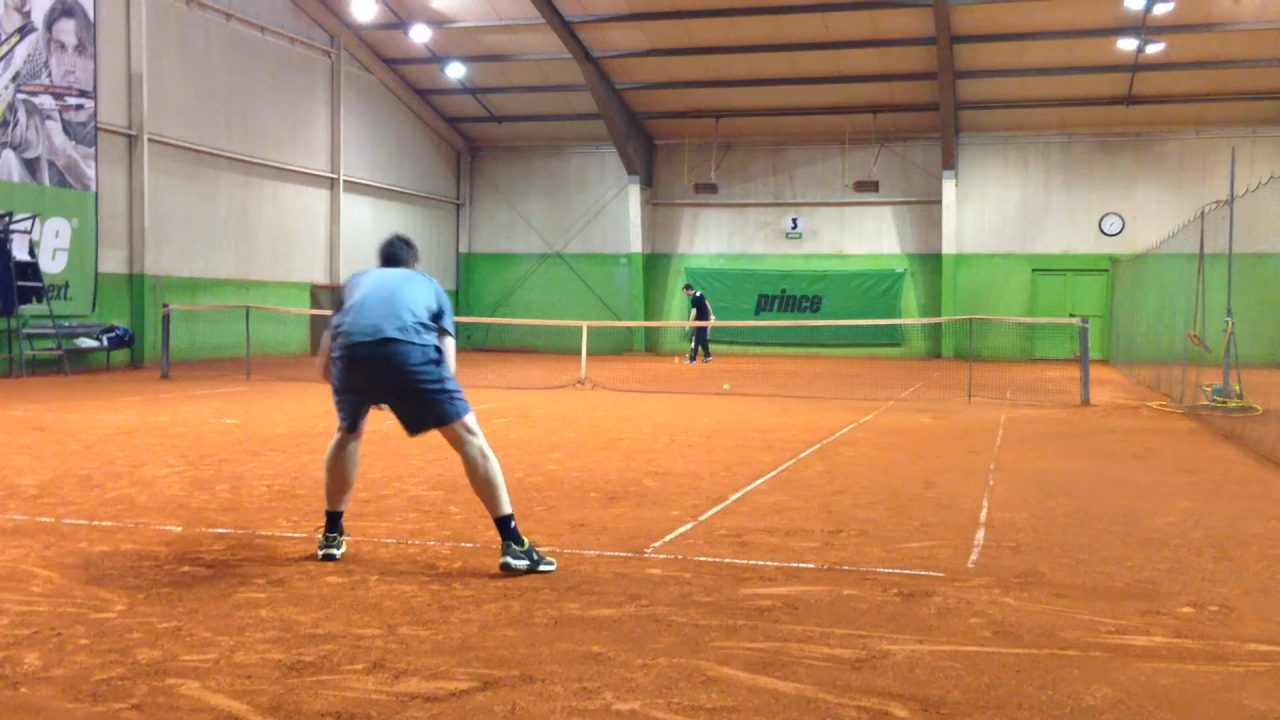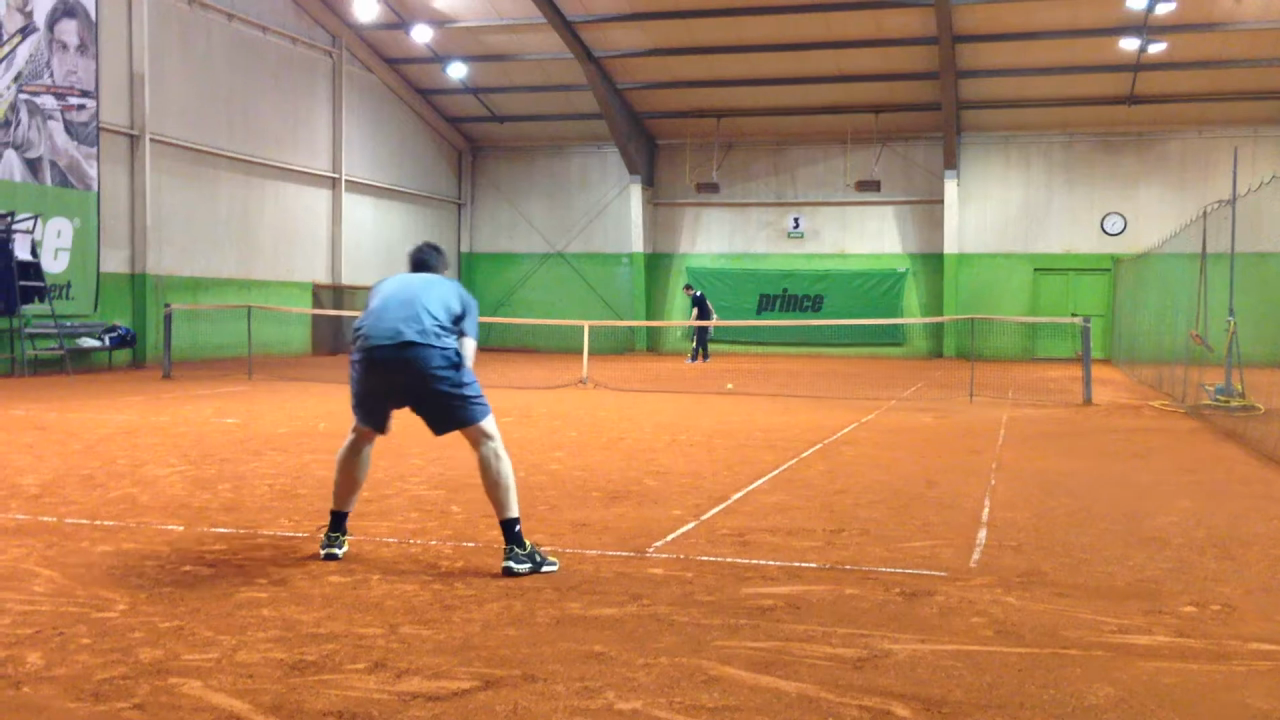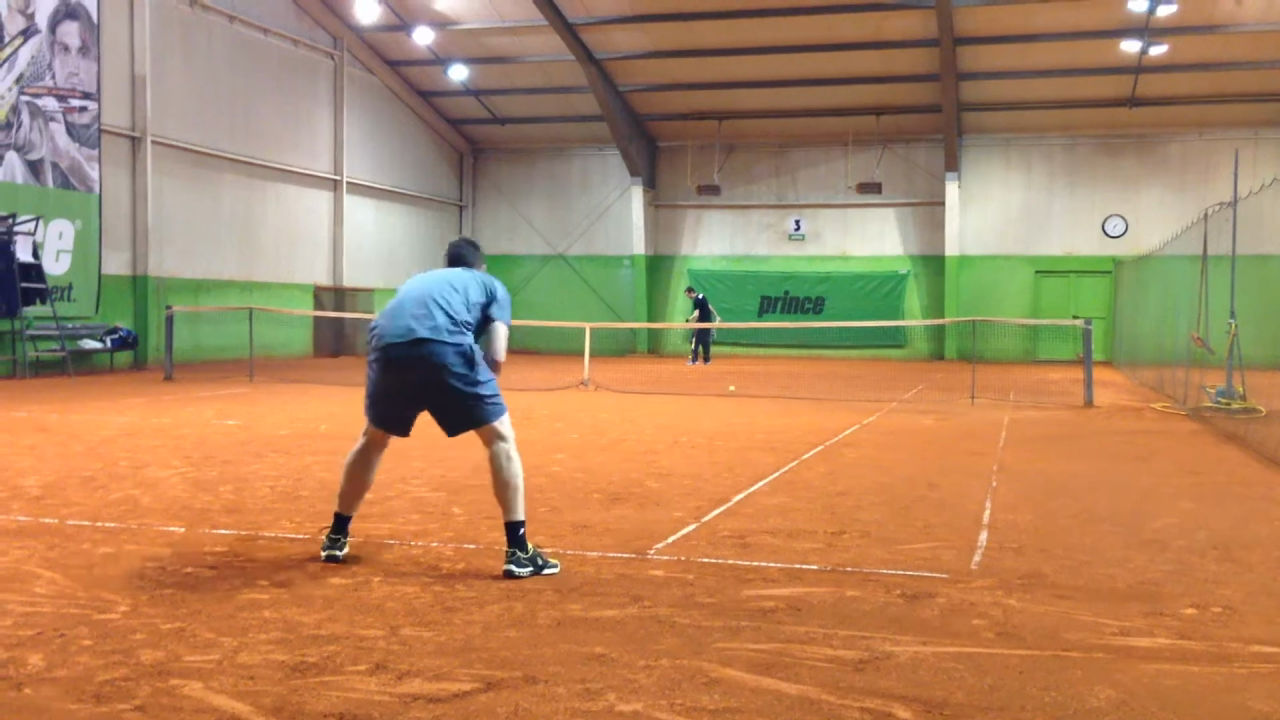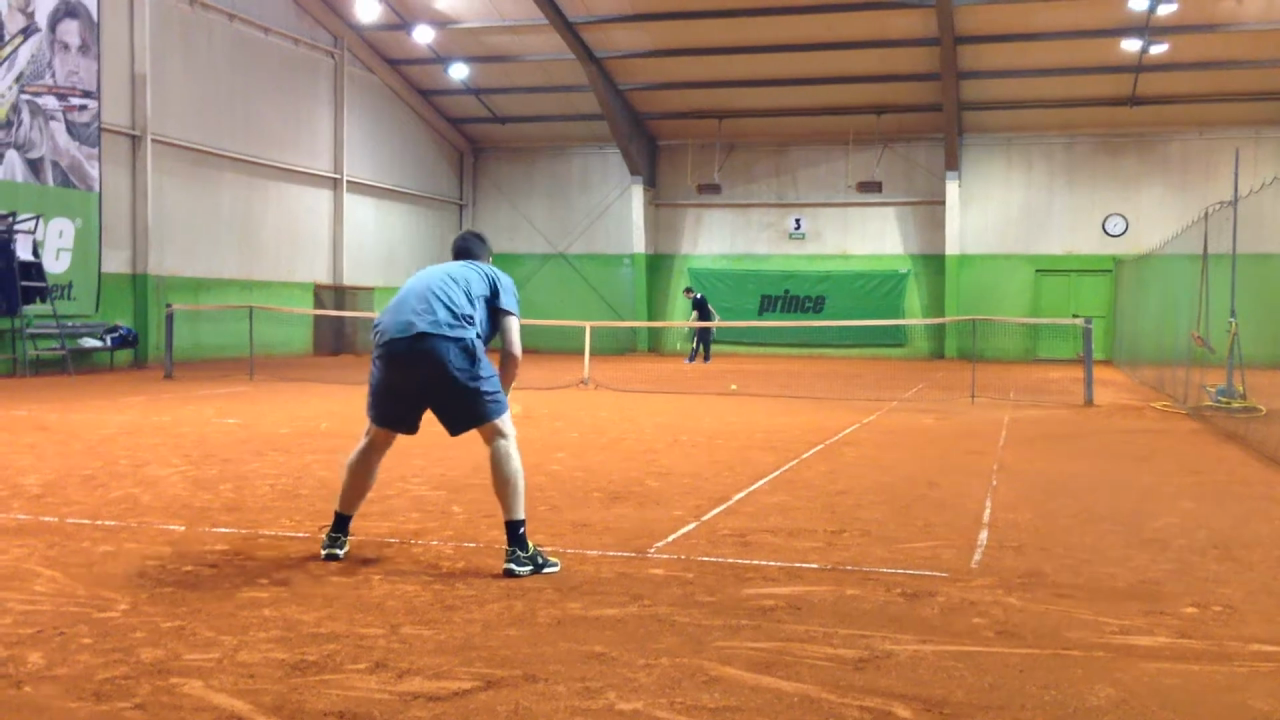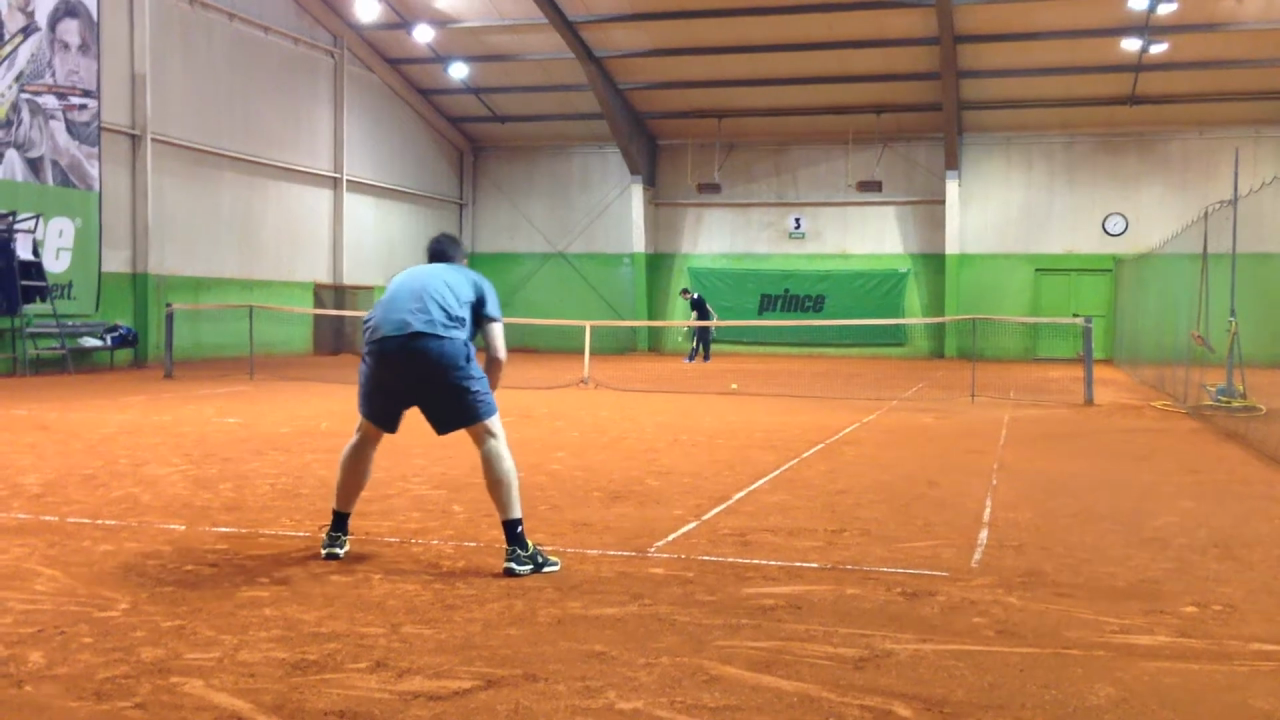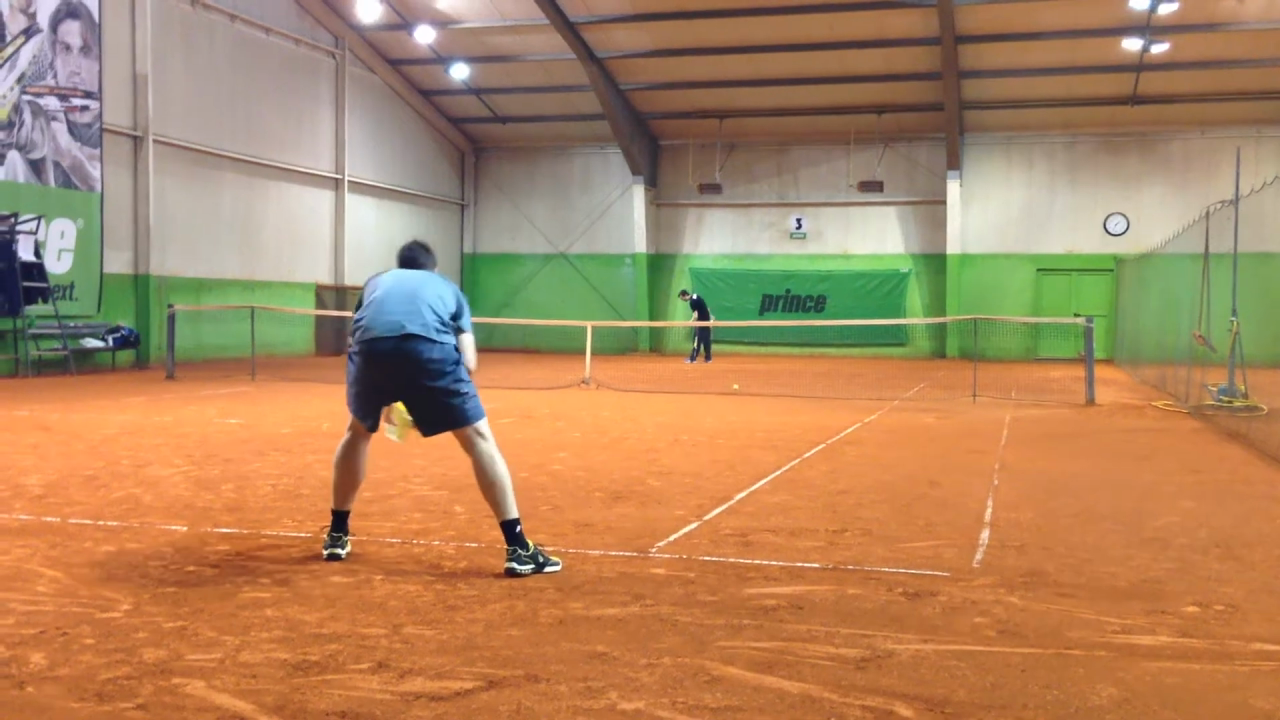
dt=0.2s
person 1, frame 1
left shoulder: (354, 282)
right shoulder: (430, 285)
left elbow: (325, 362)
right elbow: (448, 365)
left wrist: (362, 391)
right wrist: (419, 404)
left hip: (352, 349)
right hip: (411, 348)
left knee: (347, 433)
right knee: (469, 438)
left ankle: (331, 534)
right ankle: (513, 545)
person 1, frame 2
left shoulder: (383, 286)
right shoulder: (460, 293)
right elbow: (464, 364)
left wrist: (388, 397)
right wrist: (431, 403)
left hip: (371, 350)
right hip: (430, 351)
left knee: (362, 435)
right knee: (487, 439)
left ankle: (335, 534)
right ankle: (516, 548)
person 1, frame 3
left shoulder: (417, 281)
right shoulder: (492, 286)
right elbow: (496, 357)
right wrist: (469, 396)
left hip: (387, 348)
right hip: (444, 348)
left knee: (374, 439)
right knee: (500, 438)
left ankle: (336, 537)
right ankle: (518, 551)
person 1, frame 4
left shoulder: (426, 274)
right shoulder: (497, 278)
right elbow: (513, 351)
right wrist: (500, 393)
left hip: (391, 344)
right hip: (447, 343)
left knee: (376, 439)
right knee: (502, 436)
left ankle: (336, 535)
right ankle: (518, 550)
person 1, frame 5
left shoulder: (403, 276)
right shoulder: (476, 280)
right elbow: (497, 355)
right wrist: (481, 398)
left hip: (382, 341)
right hip: (440, 344)
left knee: (367, 435)
right knee: (490, 436)
left ankle: (336, 534)
right ankle: (518, 549)
person 1, frame 6
left shoulder: (376, 281)
right shoulder: (448, 289)
left elbow: (354, 342)
right elbow: (468, 363)
left wrist: (381, 398)
right wrist: (446, 405)
left hip: (371, 344)
right hip: (429, 346)
left knee: (358, 432)
right knee: (479, 439)
left ankle: (337, 534)
right ankle: (518, 549)
